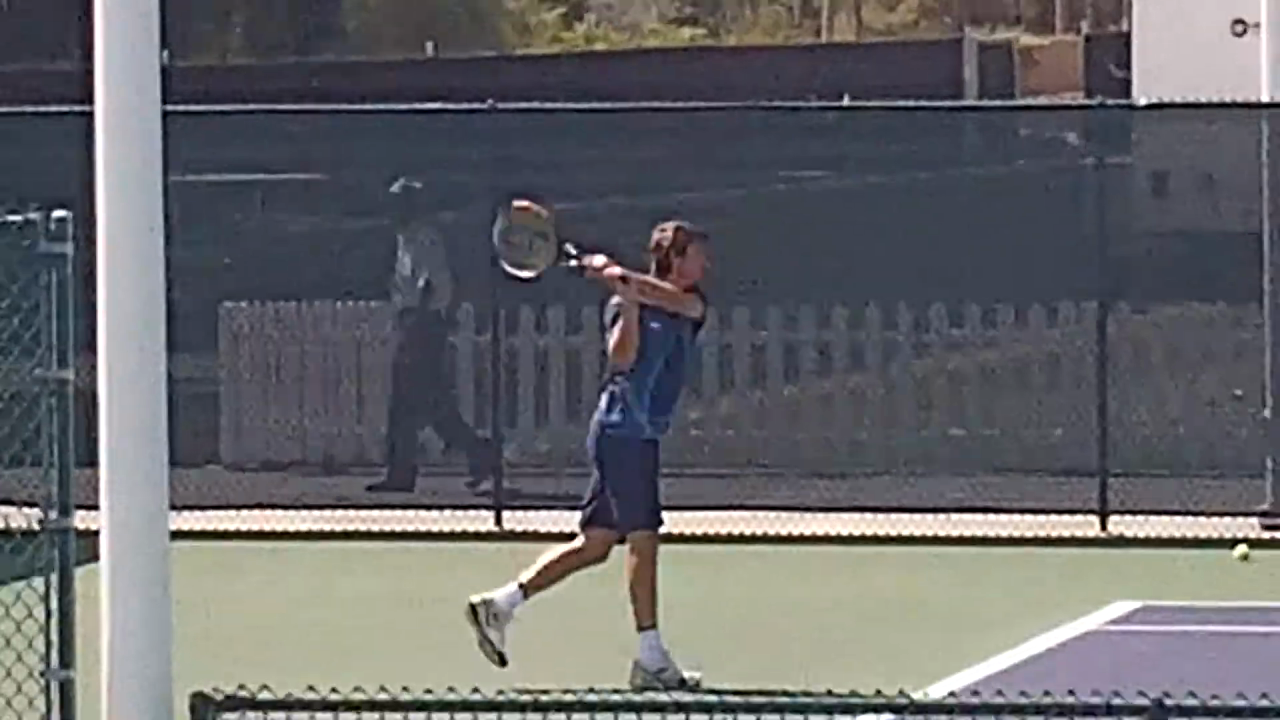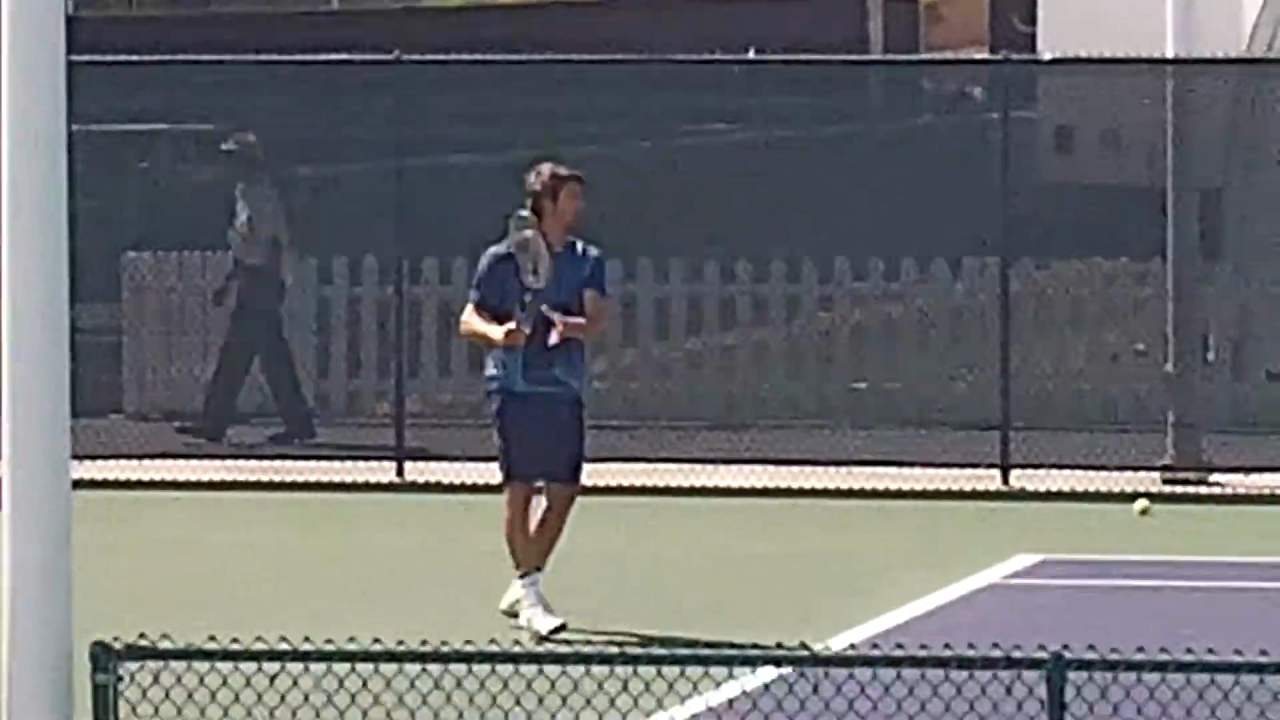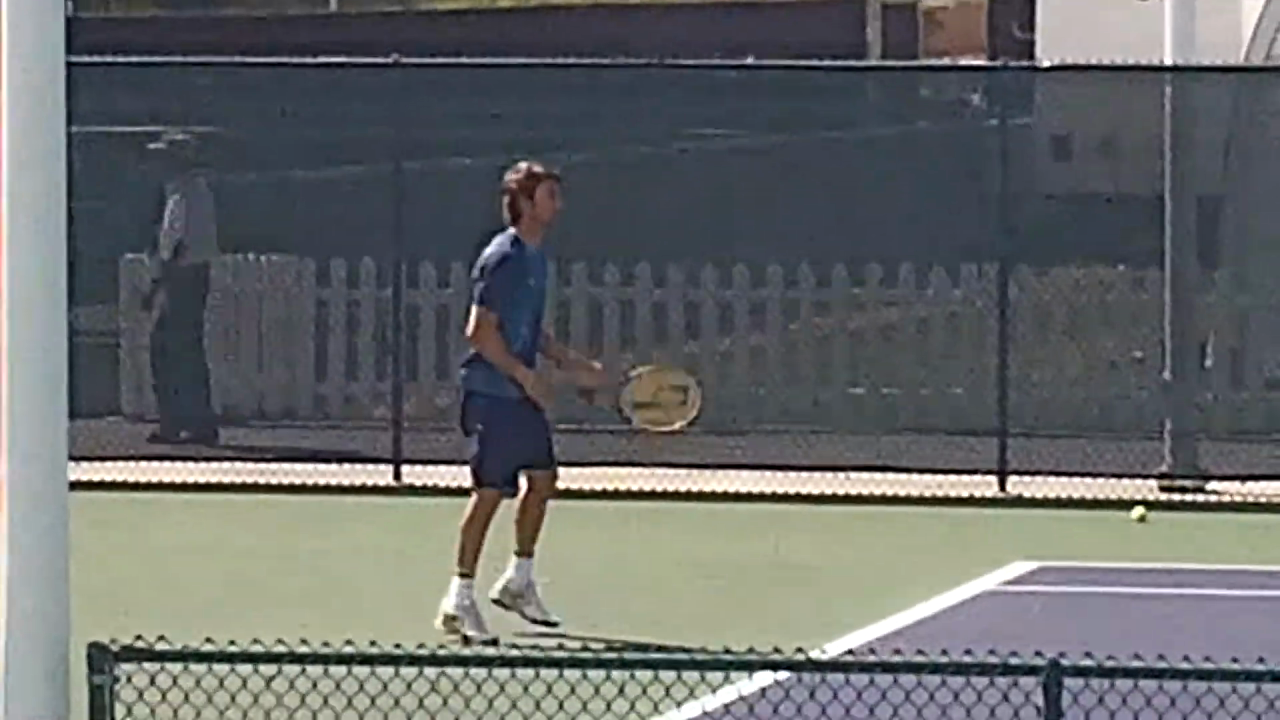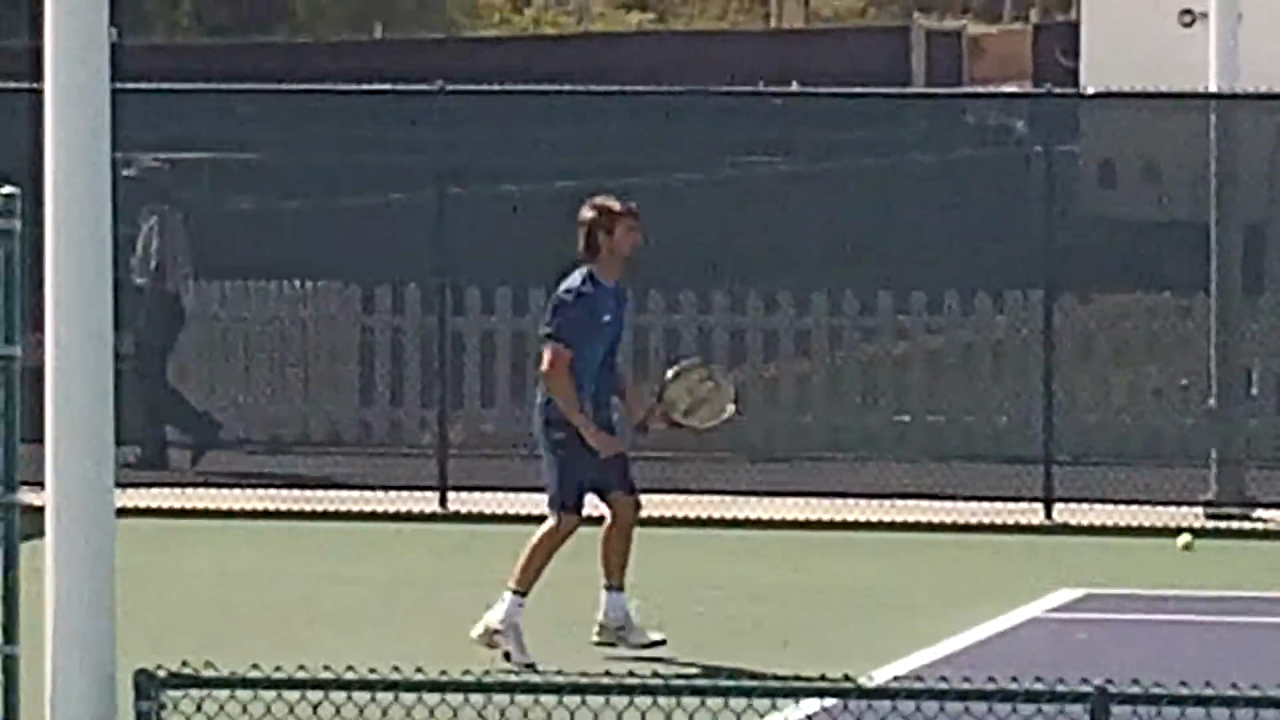
dt=0.5s
person 1, frame 1
left shoulder: (689, 302)
right shoulder: (625, 301)
left elbow: (683, 302)
right elbow: (622, 357)
left wrist: (627, 277)
right wrist: (623, 286)
left hip: (639, 438)
right hip: (622, 435)
left knee: (598, 542)
right knee: (643, 538)
left ankle: (502, 604)
right ankle: (649, 656)
person 1, frame 2
left shoulder: (588, 260)
right shoulder: (502, 257)
left elbow: (596, 320)
right elbow: (468, 321)
left wrist: (569, 326)
right wrist: (496, 333)
left hip: (565, 391)
right hip: (516, 388)
left knee: (563, 493)
right knee: (520, 490)
left ankle: (523, 591)
right ankle: (530, 597)
person 1, frame 3
left shoulder: (537, 255)
right shoulder: (502, 258)
right elbow: (480, 331)
left wrist: (571, 362)
right wrist: (527, 377)
left hip: (523, 391)
right hip: (491, 392)
left knee: (543, 480)
right knee: (491, 493)
left ankle: (516, 580)
right ankle: (459, 602)
person 1, frame 4
left shoulder: (614, 294)
right shoulder: (577, 293)
right elbow: (552, 367)
left wrist: (631, 400)
right wrist: (586, 428)
left hip: (596, 422)
right hip: (566, 423)
left knee: (626, 507)
right knee: (566, 520)
left ankle: (615, 617)
right ankle: (502, 619)
person 2, frame 1
left shoulder: (424, 239)
right shoulder: (408, 238)
left elbow: (426, 290)
left wrist: (407, 333)
right wrist: (404, 333)
left hip: (423, 326)
right hip: (416, 329)
left knee: (409, 402)
right knee: (433, 403)
person 2, frame 2
left shoulder: (259, 193)
right shoulder: (247, 192)
left elbow: (274, 244)
left wrist: (270, 290)
right wrist: (228, 282)
left hip: (259, 283)
right hip: (252, 281)
left knee: (237, 351)
right knee: (273, 353)
person 2, frame 3
left shoulder: (186, 193)
right shoulder: (182, 190)
left elbow: (182, 246)
left wrist: (157, 285)
left hip: (185, 278)
right hip: (188, 279)
left knee: (175, 352)
right knee: (172, 351)
person 2, frame 4
left shoulder: (160, 220)
right shoulder: (161, 217)
left elbow: (160, 270)
left wrist: (147, 316)
left hip: (157, 308)
right hip: (157, 308)
left knee: (150, 380)
right knee: (150, 380)
left ankle: (203, 430)
right ankle: (153, 453)
